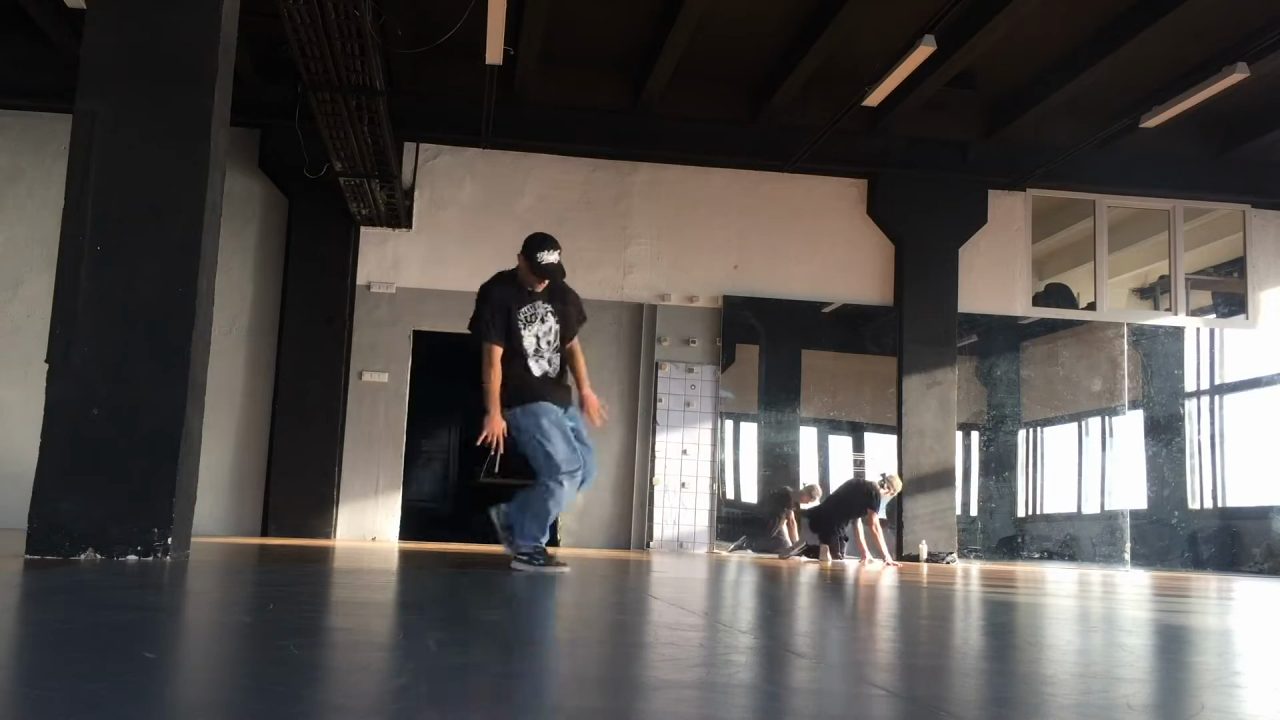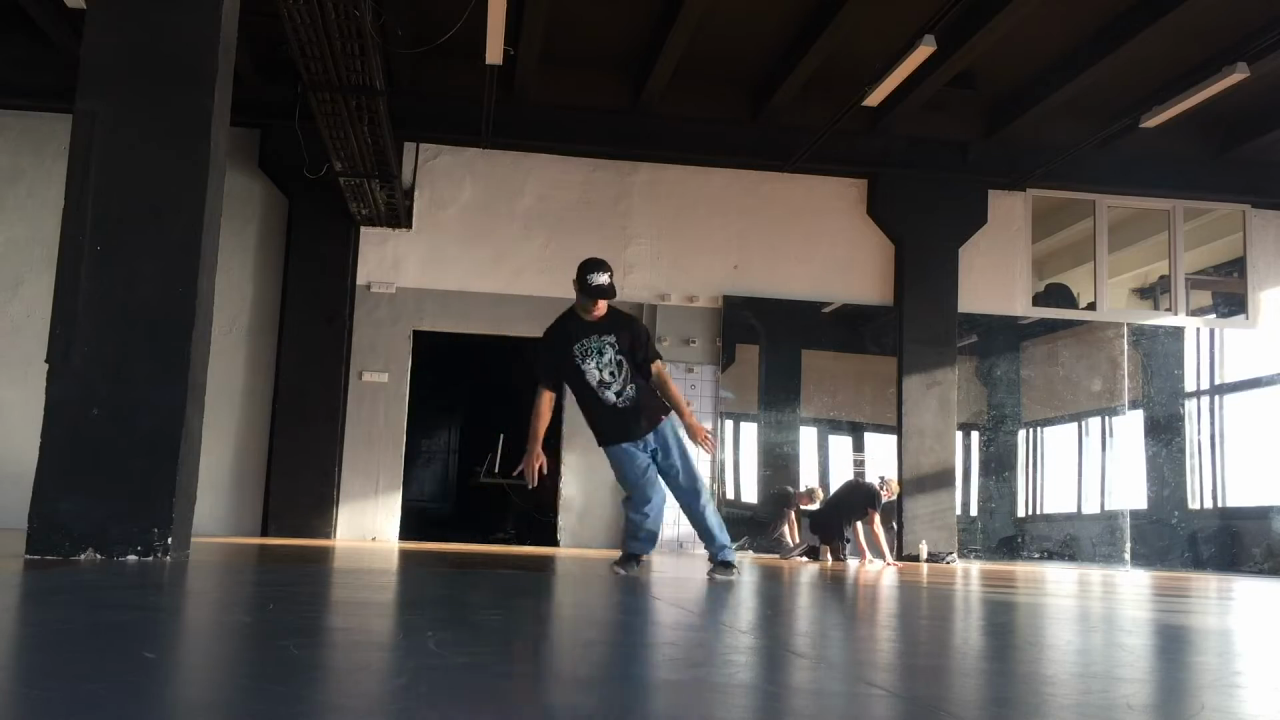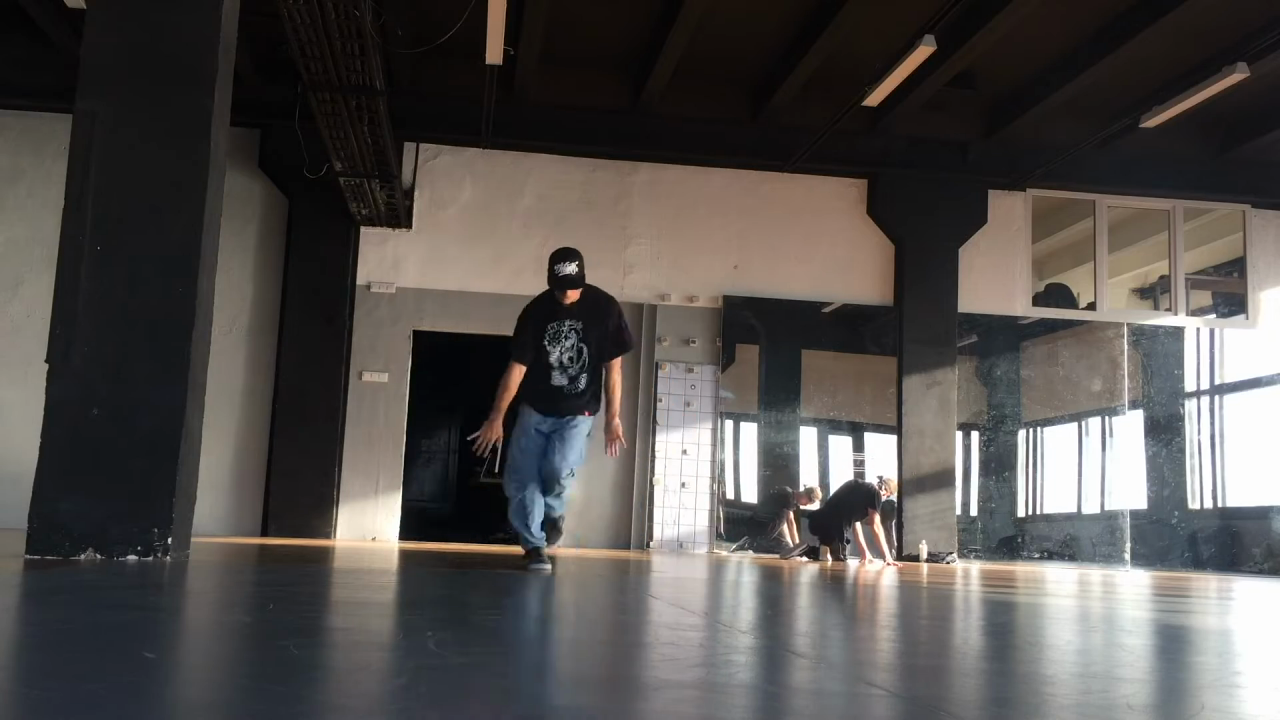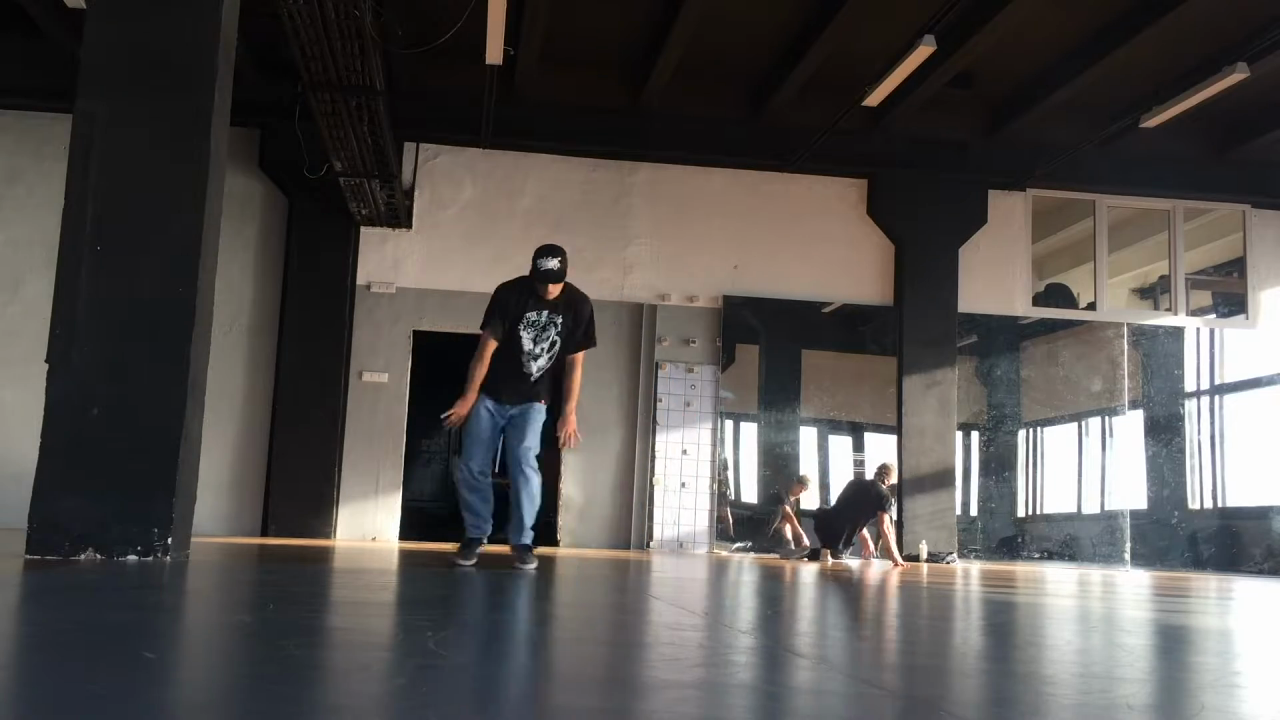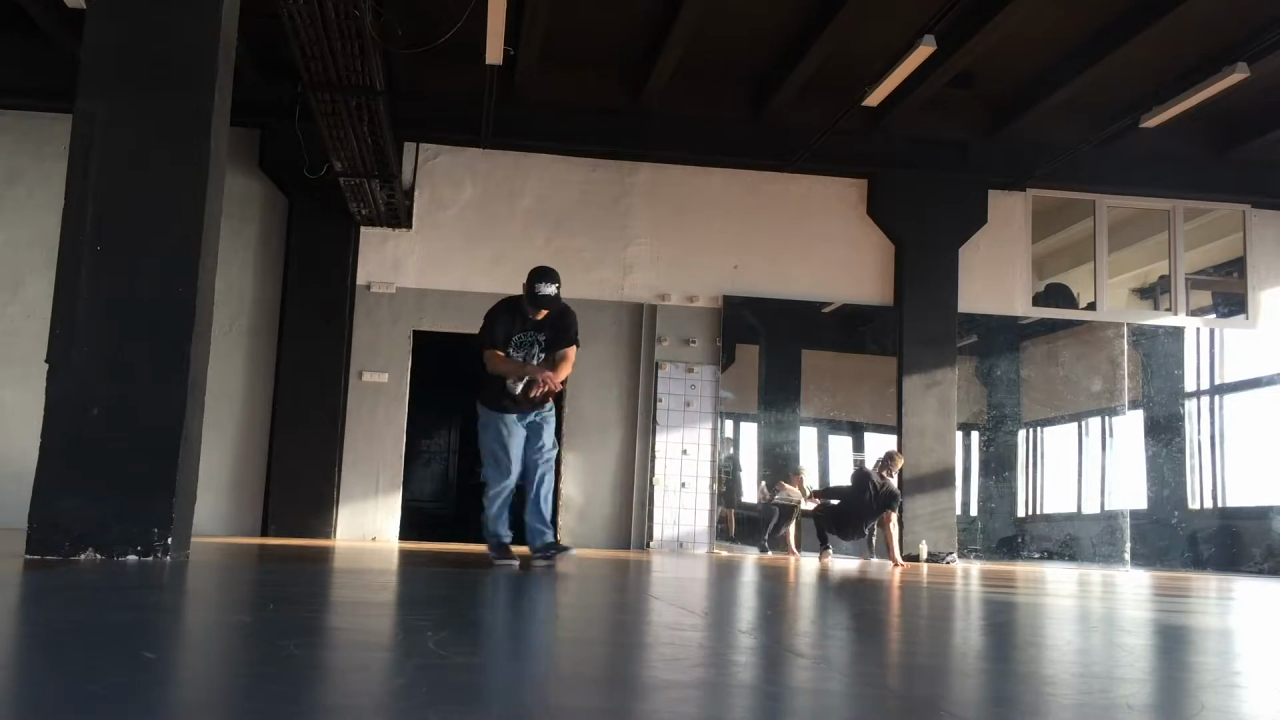
dt=0.4s
person 1, frame 1
left shoulder: (560, 292)
right shoulder: (496, 293)
right elbow: (492, 358)
left wrist: (585, 390)
right wrist: (494, 412)
left hip: (560, 398)
right hip: (528, 403)
left knee: (583, 467)
right knee: (563, 471)
left ankle: (512, 519)
right ankle: (527, 549)
person 1, frame 2
left shoulder: (628, 324)
right shoulder: (559, 335)
left elbow: (658, 373)
right elbow: (546, 394)
left wrist: (688, 419)
right wrist: (534, 447)
left hip: (658, 421)
right hip: (619, 436)
left knee: (691, 487)
right knee: (648, 498)
left ankle: (723, 555)
right ankle: (635, 552)
person 1, frame 3
left shoulder: (605, 309)
right shoulder: (535, 312)
left elbow: (613, 367)
right elbow: (516, 368)
left wrist: (613, 418)
right wrist: (495, 419)
left hip: (577, 412)
right hip: (535, 409)
left knee: (555, 471)
right knee: (519, 478)
left ankle: (553, 510)
right ankle: (533, 544)
person 1, frame 4
left shoulder: (579, 306)
right shoulder: (509, 294)
left elbow: (575, 362)
right elbow: (487, 346)
left wrist: (569, 411)
right wrist: (469, 396)
left hip: (531, 400)
right hip: (491, 396)
left knee: (524, 464)
right knee: (473, 465)
left ankle: (522, 541)
right ankle: (475, 535)
person 1, frame 5
left shoulder: (564, 317)
right shoulder: (500, 314)
left elbow: (566, 360)
right elbow: (493, 362)
left wrist: (551, 378)
right wrist: (531, 370)
left hip: (539, 407)
right hip: (500, 406)
left knee: (541, 469)
right knee: (504, 472)
left ankle: (542, 543)
right ankle: (497, 540)
